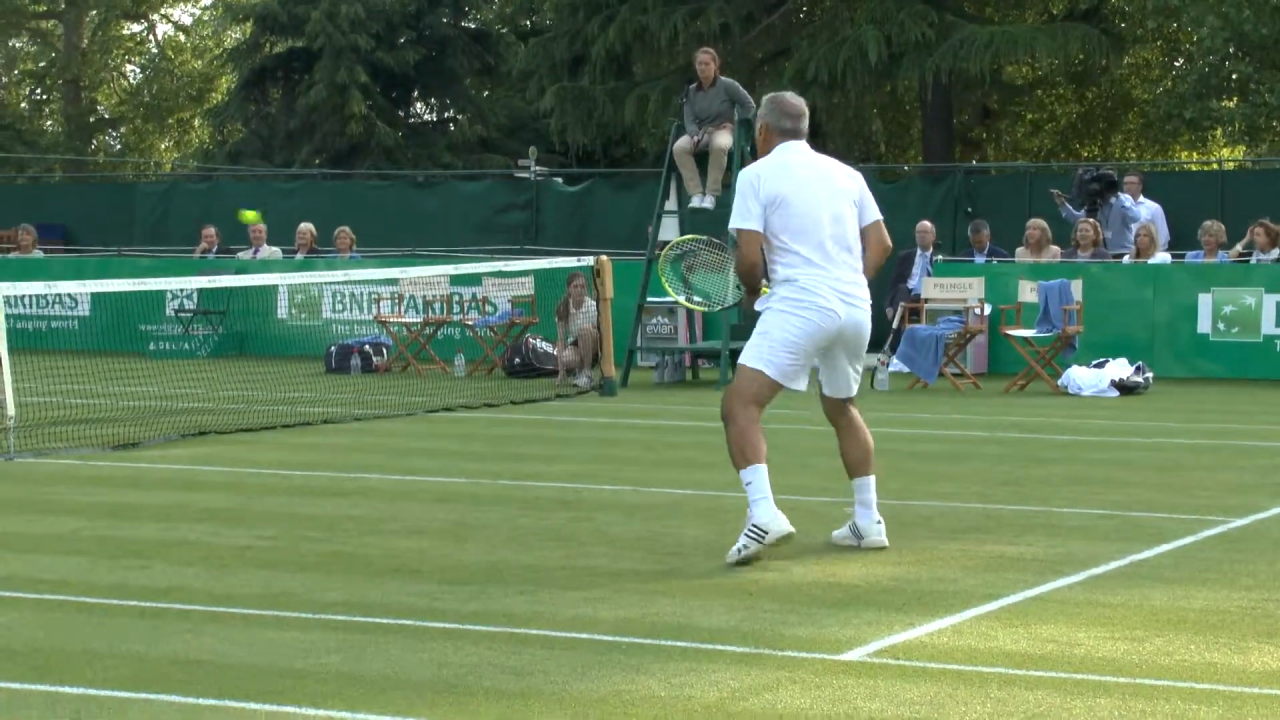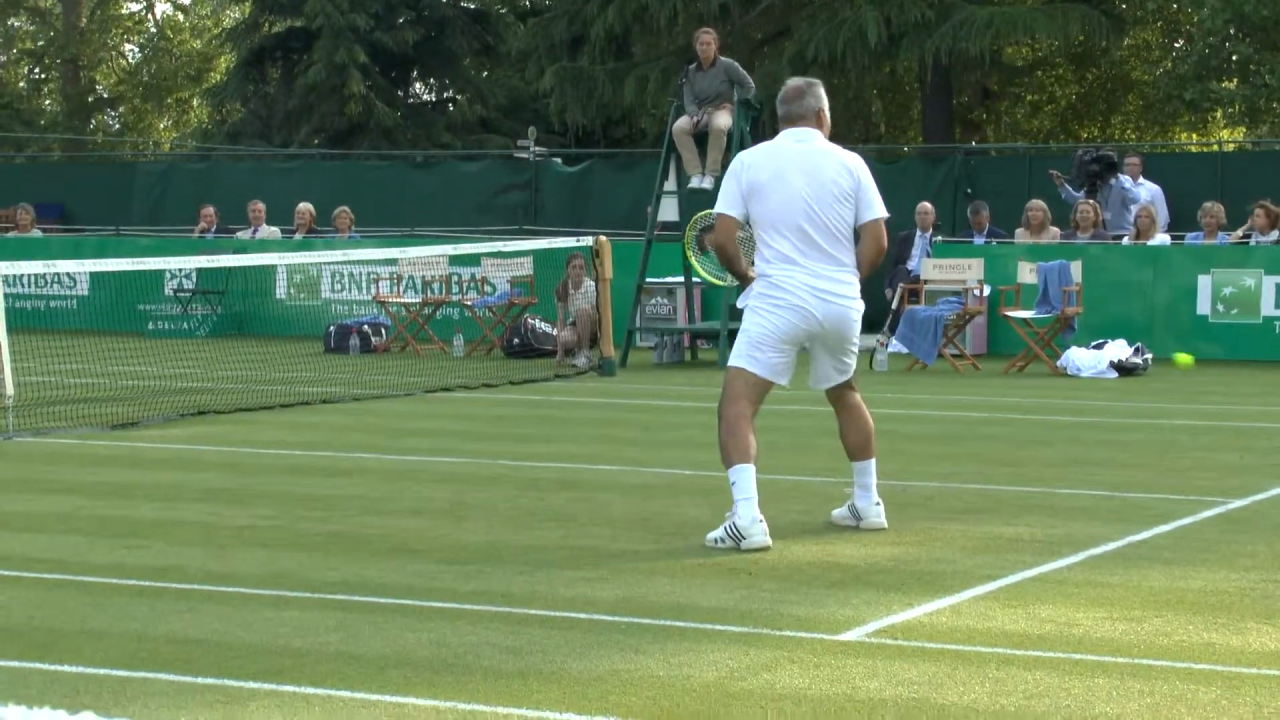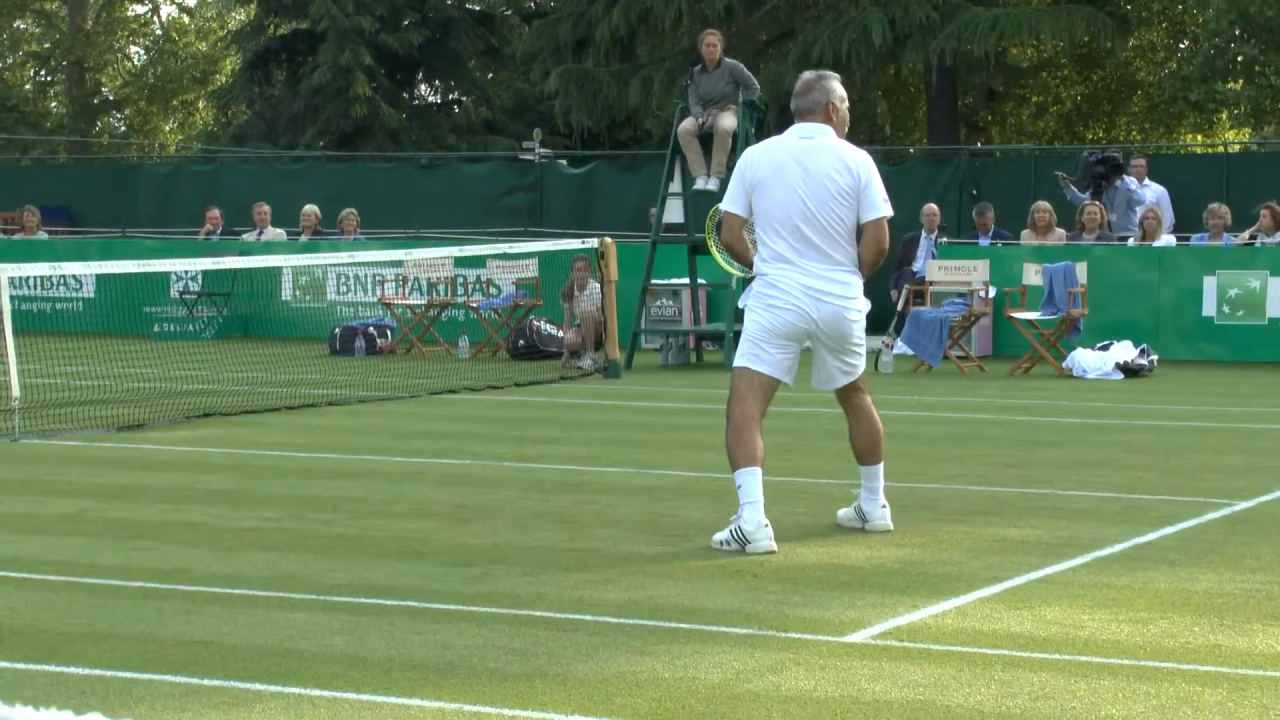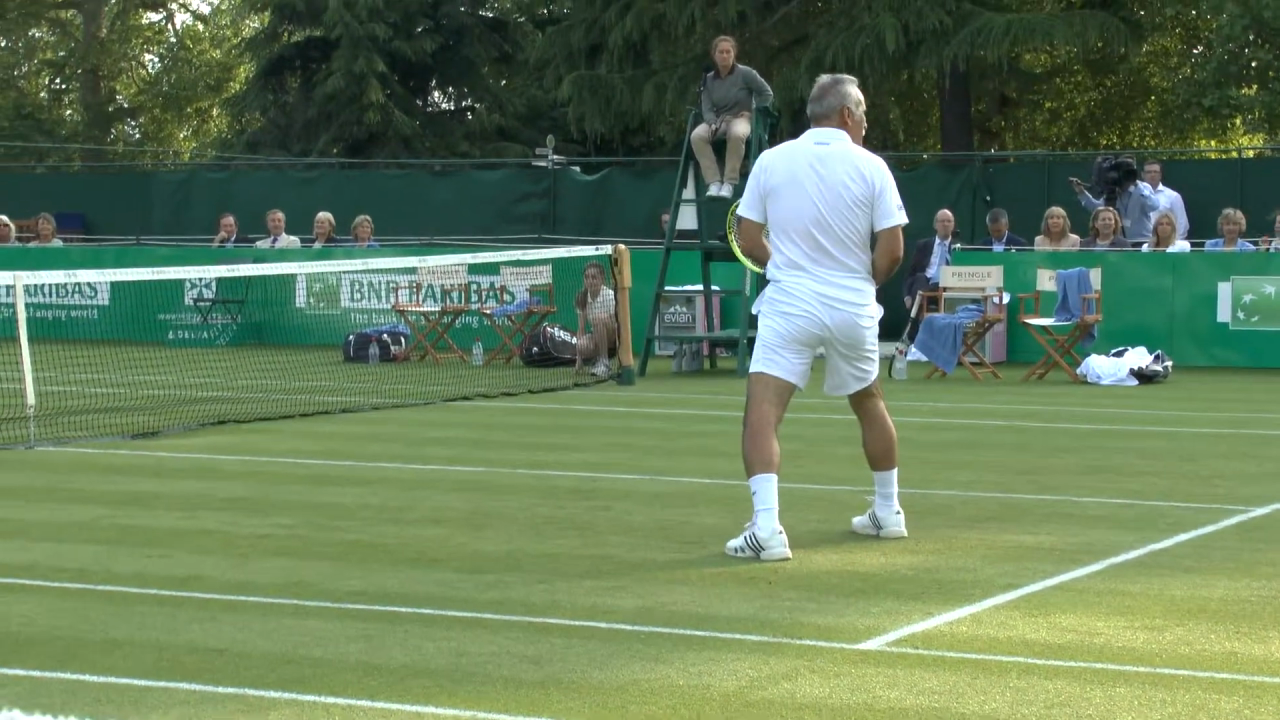
dt=0.3s
person 1, frame 1
left shoulder: (756, 175)
right shoulder: (845, 172)
left elbow: (749, 257)
right elbow: (881, 245)
left wrist: (753, 290)
left hip: (797, 307)
right hip: (854, 308)
left knee: (739, 406)
right knee: (842, 410)
left ankle: (763, 514)
right ankle: (867, 521)
person 1, frame 2
left shoulder: (748, 161)
right shoulder: (851, 163)
left elbow: (722, 239)
right elbow: (877, 244)
left wrist: (746, 276)
left hip: (778, 301)
right hip: (839, 303)
left knee: (736, 406)
right knee: (845, 395)
left ankle: (746, 517)
right ankle: (866, 503)
person 1, frame 3
left shoulder: (755, 156)
right shoulder: (856, 160)
left elbow: (730, 236)
right elbow: (878, 244)
left hip: (776, 300)
right hip: (840, 303)
left knee: (744, 408)
right knee: (856, 399)
left ankle: (752, 521)
right ankle: (873, 506)
person 1, frame 4
left shoulder: (771, 161)
right shoulder: (871, 167)
left elbow: (750, 242)
right elbow: (891, 252)
left hip: (789, 306)
right hip: (852, 309)
left knee: (761, 415)
right knee: (869, 404)
left ankle: (766, 528)
right ankle: (887, 512)
